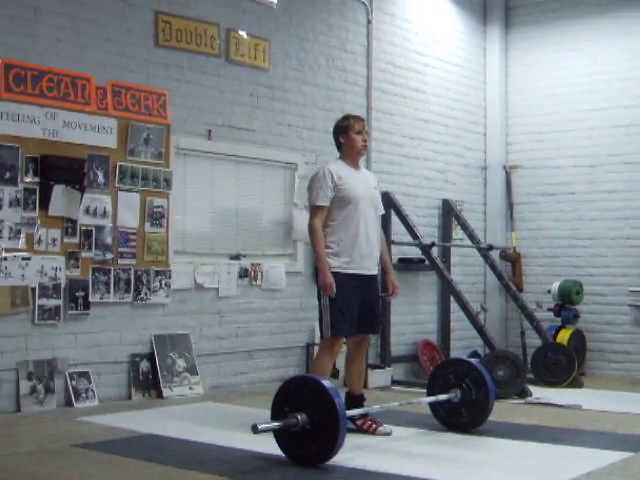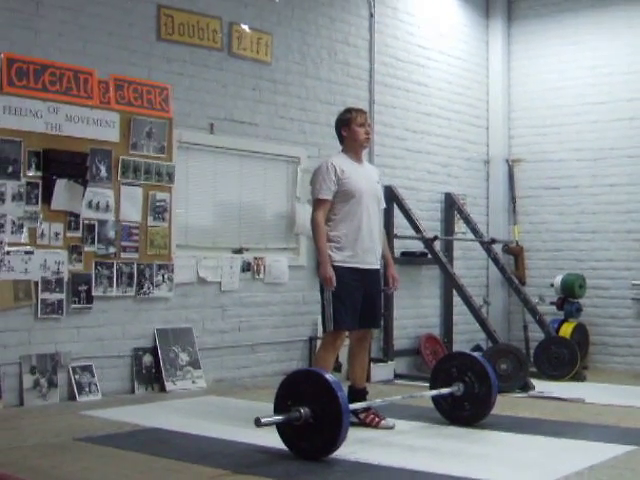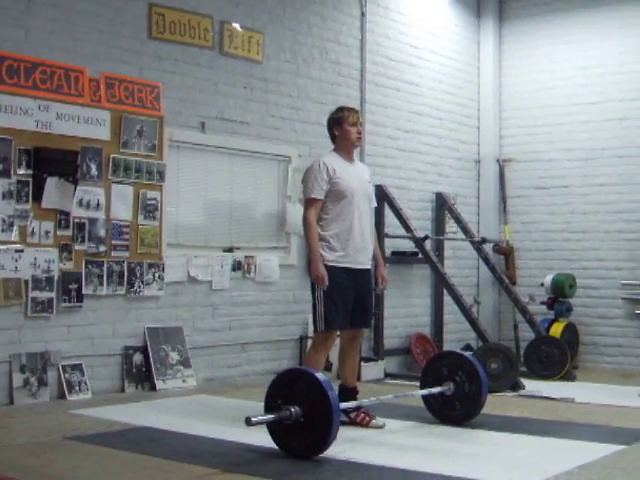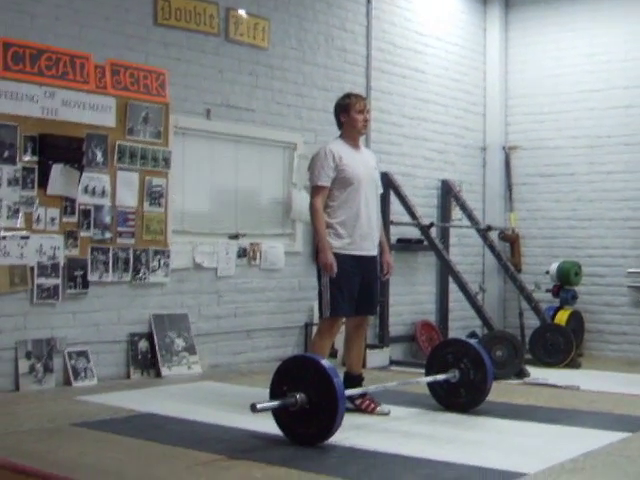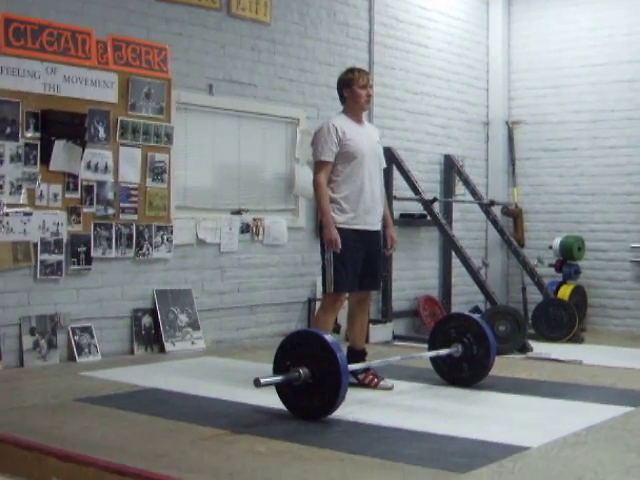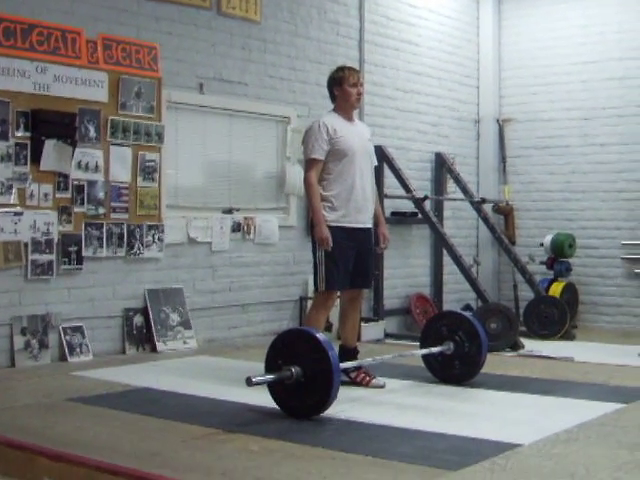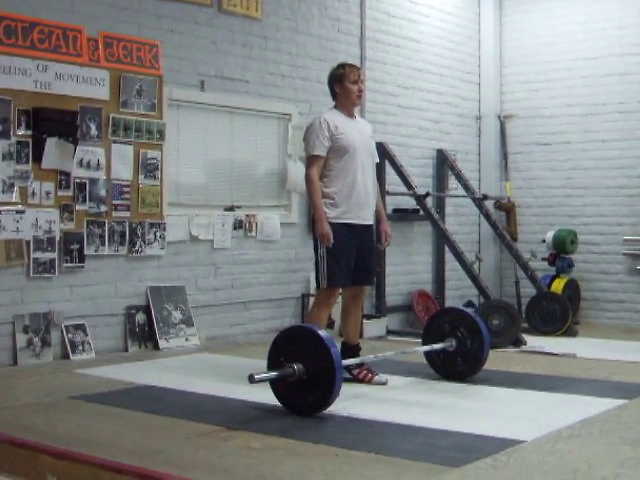
dt=0.2s
person 1, frame 1
left shoulder: (370, 178)
right shoulder: (329, 173)
right elbow: (316, 224)
left wrist: (389, 270)
right wrist: (323, 268)
left hip: (367, 272)
right hip: (339, 272)
left knee: (360, 340)
right knee: (333, 340)
left ankle: (354, 409)
person 1, frame 2
left shoulder: (372, 172)
right shoulder: (332, 167)
right elbow: (318, 217)
left wrist: (389, 263)
right wrist: (324, 262)
left hip: (370, 266)
right hip: (342, 266)
left knee: (363, 334)
right knee: (335, 335)
left ankle: (357, 403)
person 1, frame 3
left shoulder: (364, 171)
right shoulder: (324, 166)
right elbow: (310, 216)
left wrist: (379, 262)
right wrist: (316, 261)
left hip: (361, 266)
right hip: (334, 266)
left knee: (354, 334)
right knee: (326, 334)
left ankle: (348, 402)
person 1, frame 4
left shoulder: (370, 157)
right shoulder: (330, 153)
right elbow: (317, 203)
left wrist: (384, 249)
right wrist: (324, 249)
left hip: (367, 253)
right hip: (340, 253)
left knee: (360, 321)
right knee: (331, 321)
left ankle: (353, 388)
person 1, frame 5
left shoulder: (373, 132)
right shoulder: (333, 128)
right elbow: (320, 178)
left wrist: (388, 224)
right wrist: (328, 224)
left hip: (371, 228)
right hip: (343, 228)
left knee: (363, 296)
right knee: (335, 296)
left ankle: (356, 364)
person 1, frame 6
left shoulder: (363, 130)
right shoulder: (324, 126)
right elbow: (311, 177)
left wrist: (380, 221)
right wrist: (319, 222)
left hip: (362, 225)
right hip: (335, 226)
left knee: (355, 294)
right knee: (327, 295)
left ankle: (348, 362)
person 1, frame 7
left shoulder: (365, 127)
right shoulder: (325, 122)
right elbow: (312, 173)
left wrist: (382, 218)
right wrist: (320, 219)
left hip: (364, 222)
right hip: (336, 223)
left knee: (356, 291)
right knee: (329, 292)
left ankle: (350, 359)
